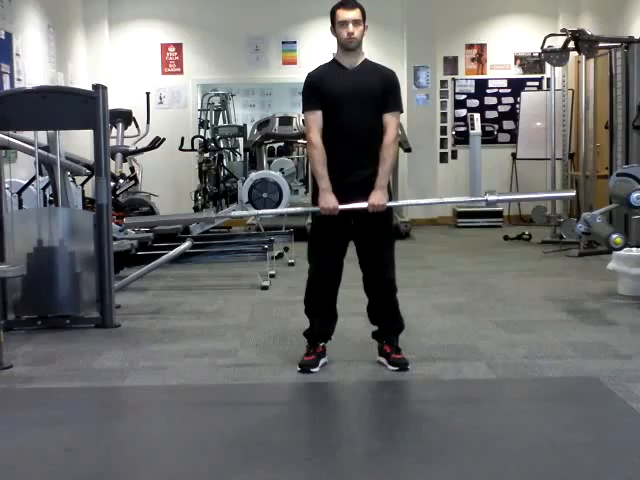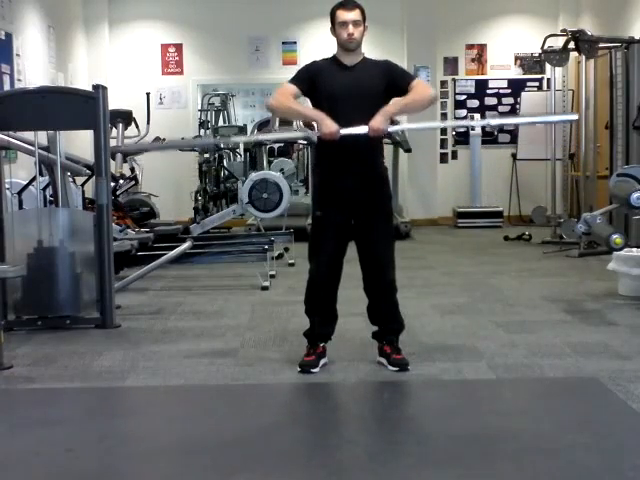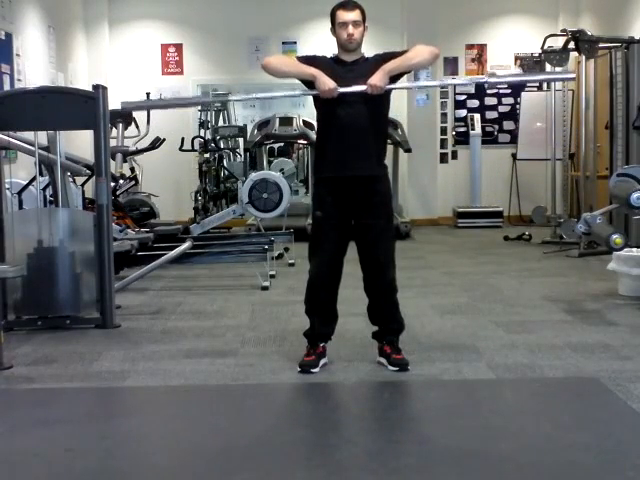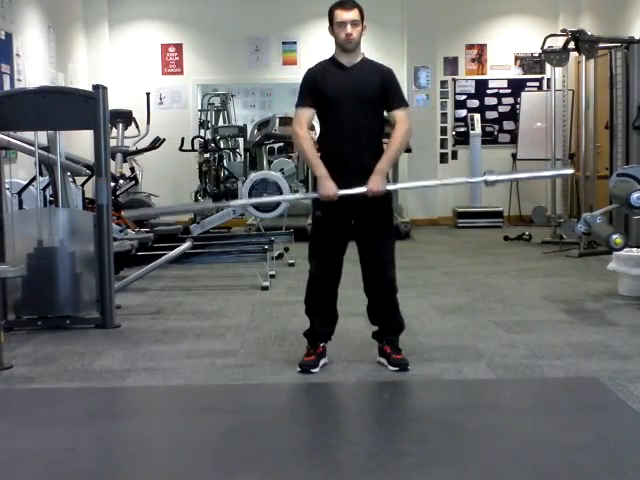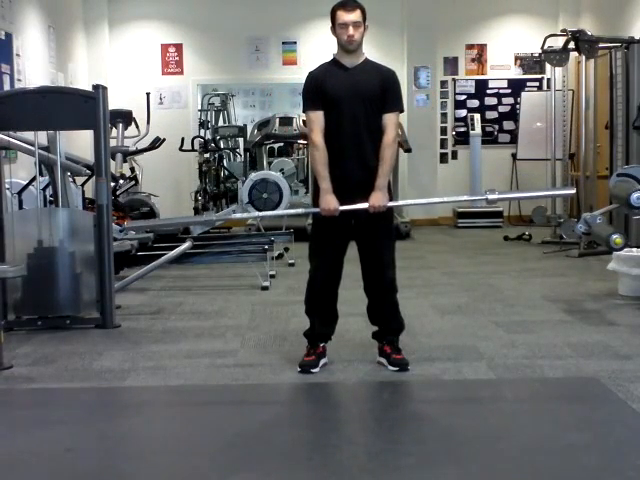
dt=1s
person 1, frame 1
left shoulder: (384, 76)
right shoulder: (317, 78)
left elbow: (390, 135)
right elbow: (314, 137)
left wrist: (381, 187)
right wrist: (324, 190)
left hip: (373, 190)
right hip: (330, 191)
left knee: (380, 272)
right knee: (322, 272)
left ankle: (388, 341)
right ankle: (317, 342)
person 1, frame 2
left shoulder: (383, 70)
right shoulder: (317, 71)
left elbow: (428, 93)
right elbow: (275, 103)
left wrist: (389, 111)
right wrist: (315, 117)
left hip: (373, 186)
right hip: (329, 188)
left knee: (381, 269)
right knee: (323, 270)
left ankle: (388, 342)
right ankle: (317, 342)
person 1, frame 3
left shoulder: (381, 62)
right shoulder: (318, 64)
left elbow: (430, 52)
right elbow: (270, 62)
left wrist: (387, 70)
right wrist: (314, 74)
left hip: (373, 182)
right hip: (330, 184)
left knee: (381, 268)
right knee: (323, 269)
left ankle: (389, 342)
right ankle: (317, 342)
person 1, frame 4
left shoulder: (382, 74)
right shoulder: (317, 75)
left elbow: (402, 126)
right elbow: (300, 129)
left wrist: (381, 172)
right wrist: (322, 176)
left hip: (374, 188)
right hip: (329, 188)
left knee: (381, 270)
right knee: (323, 271)
left ankle: (388, 342)
right ankle: (317, 343)
person 1, frame 5
left shoulder: (384, 77)
right shoulder: (318, 78)
left elbow: (390, 135)
right elbow: (316, 137)
left wrist: (381, 188)
right wrist: (325, 191)
left hip: (373, 192)
right hip: (332, 193)
left knee: (381, 272)
right knee: (323, 273)
left ankle: (388, 342)
right ankle: (317, 343)
